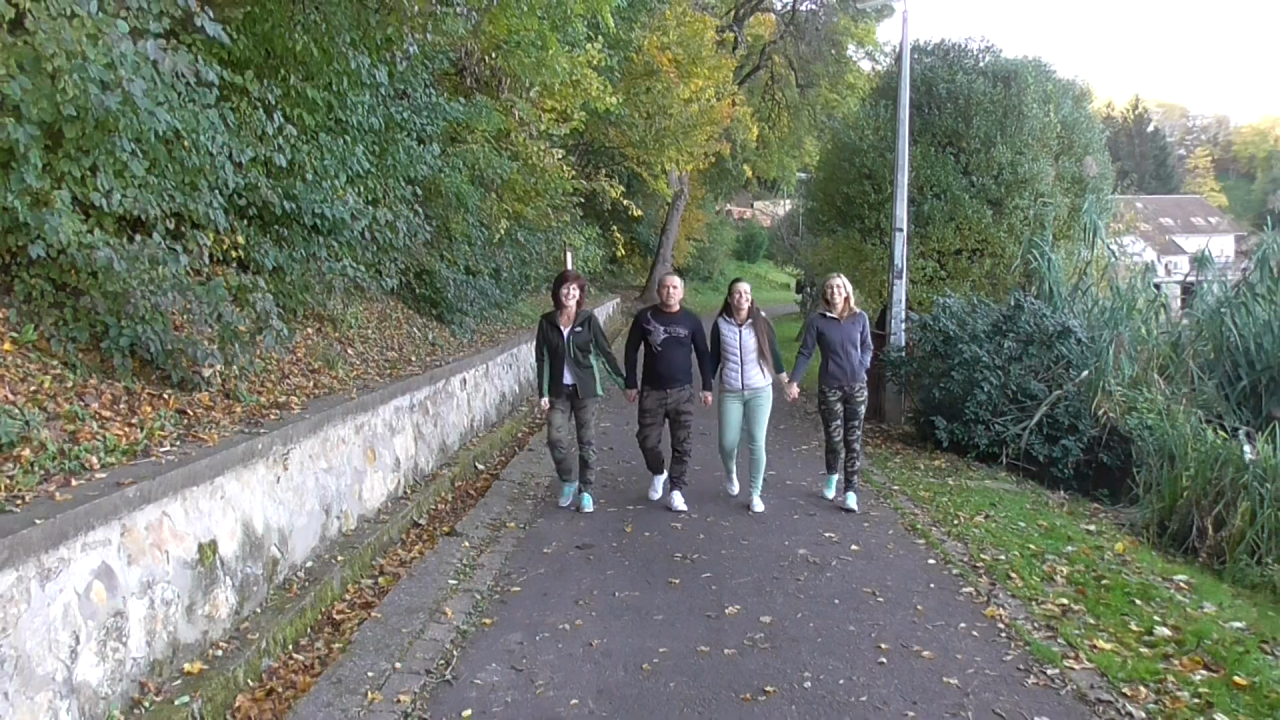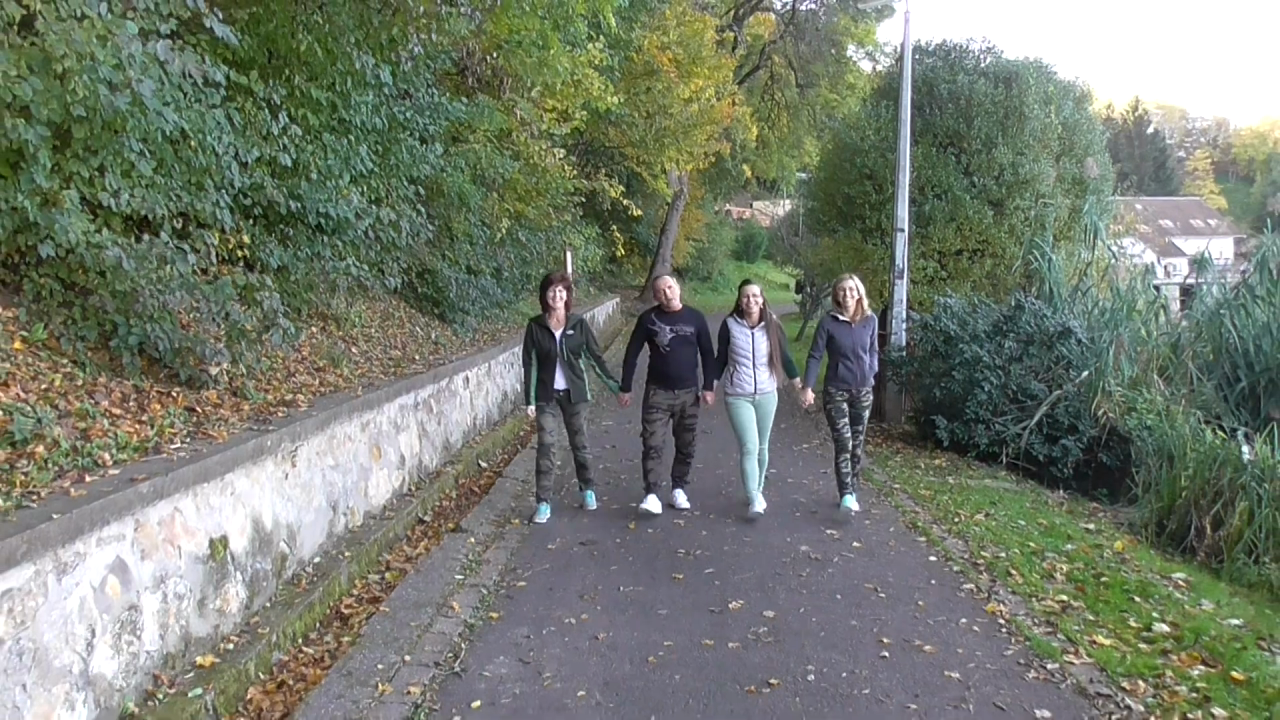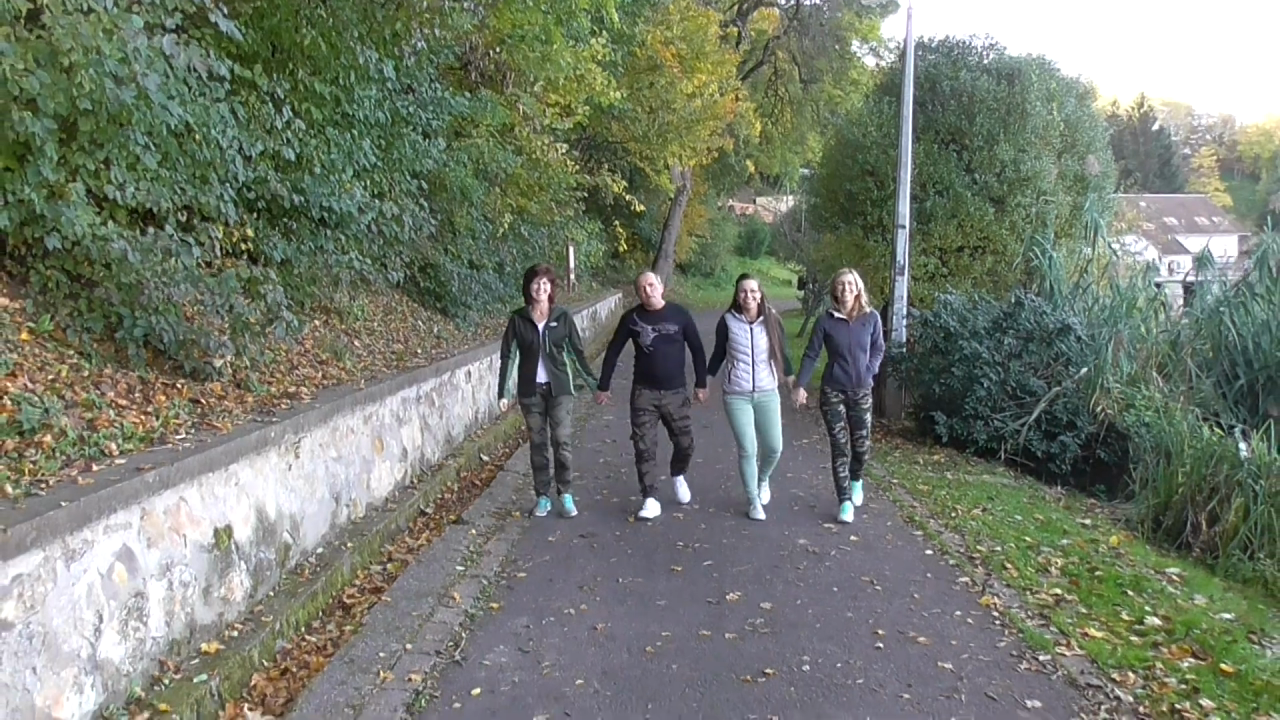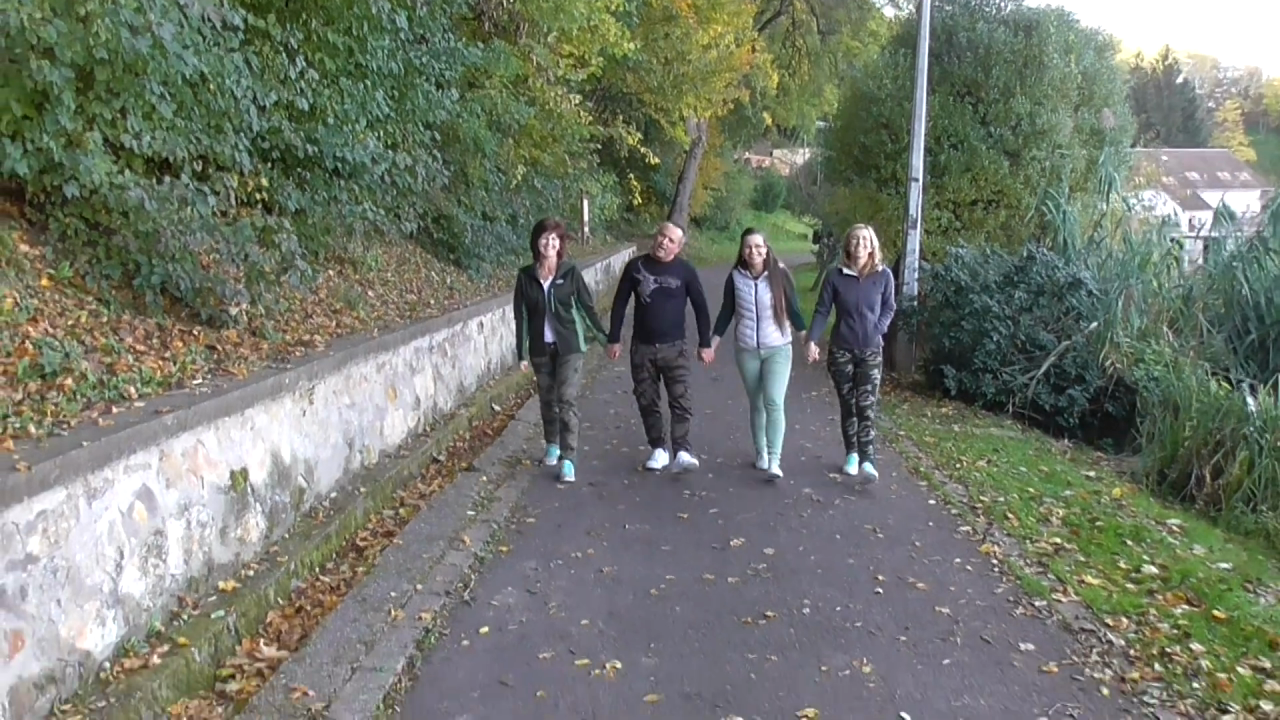
dt=0.4s
person 1, frame 1
left shoulder: (589, 320)
right shoulder: (547, 322)
left elbow: (605, 353)
right elbow: (542, 359)
left wrist: (624, 382)
right wrist: (543, 392)
left hip: (586, 389)
right hip: (558, 390)
left knee: (586, 441)
right knee: (556, 440)
left ankle: (585, 491)
right ankle: (568, 483)
person 1, frame 2
left shoulder: (579, 323)
right shoulder: (535, 326)
left elbow: (595, 357)
right elbow: (529, 363)
left wrist: (615, 386)
right wrist: (529, 399)
left hip: (575, 393)
right hip: (546, 396)
left knee: (580, 443)
right knee: (545, 447)
left ankle: (586, 489)
right ankle: (543, 503)
person 1, frame 3
left shoulder: (562, 316)
right shoulder: (518, 319)
left elbow: (577, 352)
right elbow: (508, 356)
left wrist: (595, 383)
right wrist: (503, 392)
left hip: (560, 388)
right hip: (530, 390)
left knee: (561, 441)
right knee: (538, 444)
left ankle: (565, 494)
right ankle: (543, 496)
person 1, frame 4
left shoulder: (571, 272)
right shoulder: (526, 276)
left elbow: (587, 307)
right elbow: (521, 316)
left wrist: (604, 339)
right wrist: (522, 353)
left hip: (569, 347)
right hip: (541, 349)
left knee: (567, 401)
right knee: (548, 400)
left ankle: (567, 459)
right ankle: (552, 444)
person 2, frame 1
left shoulder: (860, 318)
right shoulder: (817, 320)
left elbow: (867, 347)
right elbow: (805, 353)
left wrist: (861, 367)
right wrist: (794, 381)
left hip: (857, 386)
right hip: (830, 387)
left knee: (853, 441)
right knee: (834, 440)
left ankle: (850, 491)
right ankle: (831, 476)
person 2, frame 2
left shoulder: (870, 321)
right shoulder: (828, 322)
right elbow: (815, 356)
left wrist: (871, 371)
right wrist: (807, 386)
left hip: (863, 390)
right hip: (836, 391)
left knee: (857, 444)
right knee: (843, 443)
left ankle: (851, 492)
right ankle: (846, 496)
person 2, frame 3
left shoulder: (871, 317)
right shoulder: (825, 320)
left elbow: (878, 349)
right elbow: (811, 354)
left wrist: (869, 372)
right wrist: (800, 385)
left hip: (862, 391)
right hip: (832, 391)
left knee: (861, 446)
right knee: (839, 447)
left ankle: (855, 481)
right ankle: (845, 501)
person 2, frame 4
left shoulder: (883, 276)
right shoulder: (835, 276)
left elbow: (889, 309)
right elbow: (822, 311)
left wrist: (878, 330)
right wrist: (812, 340)
left hip: (871, 351)
right hip: (840, 349)
left knee: (867, 406)
right knee: (848, 405)
left ankle: (867, 462)
right ankle: (852, 453)
person 3, frame 1
left shoulder: (691, 320)
right shoulder: (644, 317)
left elbow: (703, 354)
right elbow: (631, 351)
left wrist: (707, 387)
right wrist: (630, 383)
left hip: (682, 392)
right hip: (651, 391)
left knee: (682, 445)
right knee: (647, 441)
left ankle: (676, 491)
right ankle: (659, 472)
person 3, frame 2
left shoulder: (695, 317)
right shoulder: (648, 319)
left elbow: (707, 353)
right elbow: (632, 352)
left wrist: (708, 386)
right wrist: (625, 387)
left hip: (689, 392)
right hip: (657, 392)
left knee: (686, 445)
right knee: (652, 444)
left ankle: (679, 489)
right ankle: (651, 495)
person 3, frame 3
left shoulder: (680, 314)
right shoulder: (631, 318)
left elbow: (697, 350)
right elbow: (613, 352)
left wrist: (701, 384)
right wrist: (603, 386)
left hip: (676, 393)
right hip: (643, 393)
left knee: (685, 444)
right knee: (644, 448)
left ankle: (678, 475)
right ankle: (650, 499)
person 3, frame 4
left shoulder: (685, 271)
right shoulder: (635, 267)
left elbow: (700, 307)
right elbow: (620, 303)
left wrist: (704, 344)
right wrist: (614, 339)
left hip: (674, 347)
right hip: (642, 347)
left knee: (681, 401)
right knee: (647, 402)
left ankle: (681, 454)
right ankle: (658, 449)
person 4, frame 1
left shoulder: (761, 322)
right shoulder: (720, 324)
left elbow: (773, 353)
right elbow: (714, 357)
left wrist: (787, 383)
left hip: (760, 391)
right hip: (730, 393)
left knee: (757, 443)
right knee: (727, 443)
left ankle: (755, 494)
right ankle: (731, 475)
person 4, frame 2
left shoulder: (772, 325)
right shoulder: (729, 325)
left elbow: (784, 357)
right elbow: (721, 359)
left wrist: (801, 387)
left hip: (767, 395)
right hip: (737, 397)
left knee: (761, 447)
right knee: (749, 447)
left ankle: (757, 490)
right ankle: (753, 502)
person 4, frame 3
left shoulder: (772, 320)
right shoulder: (727, 321)
left elbow: (782, 354)
right elbow: (718, 354)
left hip: (768, 394)
right hip: (736, 396)
left knee: (774, 447)
right knee: (747, 450)
left ankle: (762, 480)
right ankle: (753, 502)
person 4, frame 4
left shoulder: (780, 274)
right shoulder: (735, 277)
left elbow: (793, 308)
right elbow: (726, 312)
right wrist: (712, 344)
left hip: (778, 349)
right hip: (746, 351)
left knee: (774, 403)
right knee: (757, 404)
left ankle: (774, 462)
right ankle: (761, 453)
